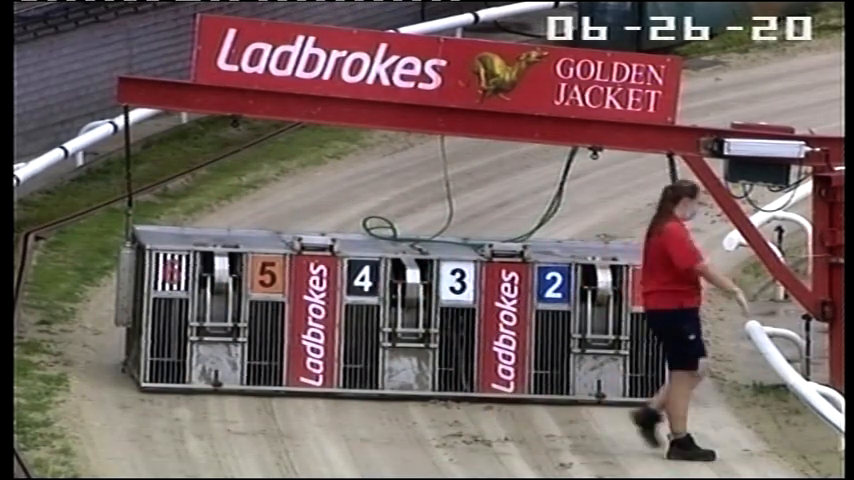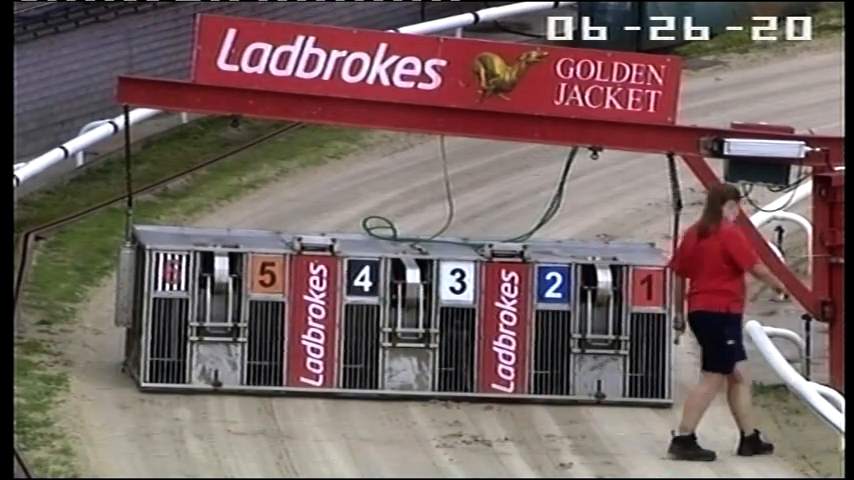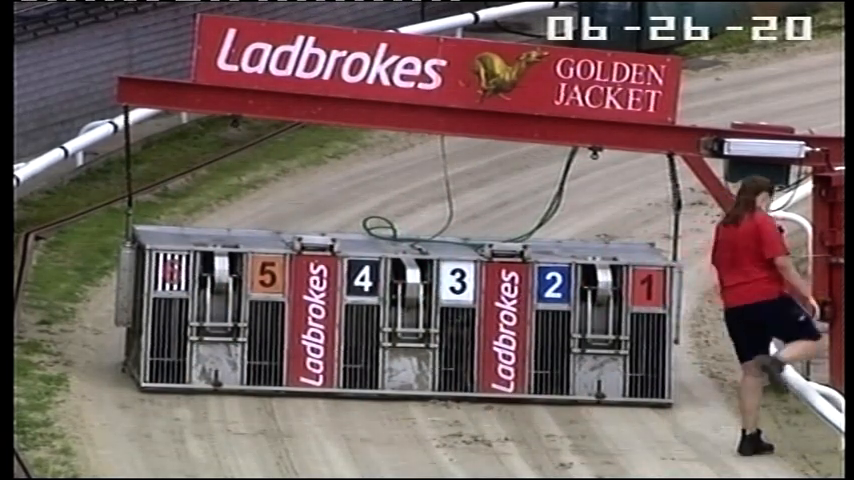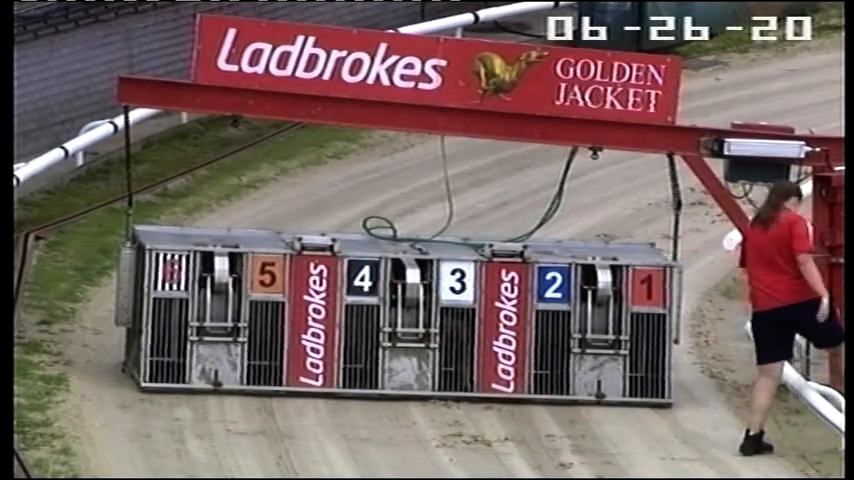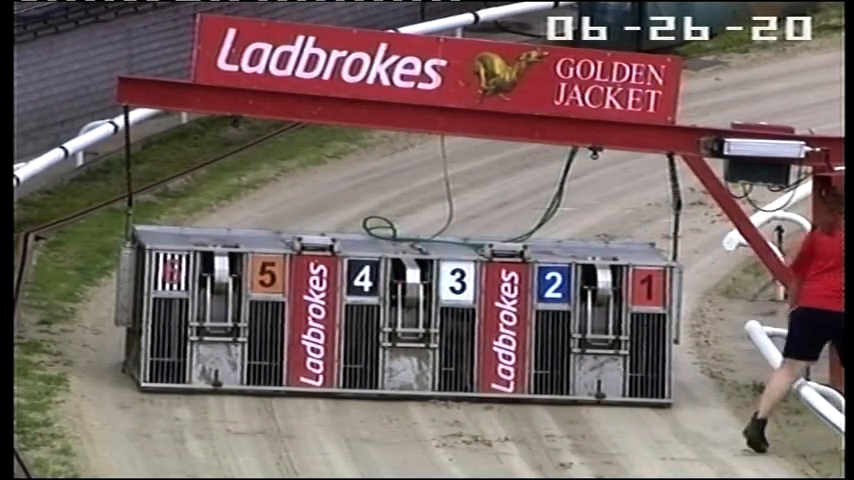
dt=0.3s
person 1, frame 1
left shoulder: (661, 228)
right shoulder: (673, 231)
right elbow: (699, 267)
right wrist: (734, 290)
left hip: (665, 310)
right hip: (674, 310)
left knee: (695, 369)
right knee: (684, 375)
left ankle: (650, 412)
right ankle: (680, 442)
person 1, frame 2
left shoulder: (692, 233)
right shoulder: (732, 232)
left elbow: (679, 275)
right elbow: (758, 269)
left wrist: (679, 312)
right wrist: (779, 285)
left hip: (700, 312)
right hip: (721, 313)
left knee: (738, 374)
right knee: (713, 378)
left ankle: (750, 438)
right ankle: (682, 439)
person 1, frame 3
left shoulder: (724, 225)
right shoulder: (763, 222)
right elbow: (782, 263)
right wrist: (808, 296)
left hip: (735, 306)
right hip: (766, 300)
left knee: (752, 371)
right knee: (811, 340)
left ankle: (749, 438)
right ankle: (775, 361)
person 1, frame 4
left shoulder: (753, 228)
right shoulder: (795, 221)
left elbow: (749, 266)
right elbow: (804, 259)
right wrist: (823, 293)
left hip: (767, 309)
right hip: (803, 302)
left knee: (768, 374)
right knee: (838, 346)
left ankle: (752, 437)
person 1, frame 5
left shoulder: (818, 232)
left elbow: (799, 272)
left wrist: (794, 305)
left hip: (810, 309)
right hip: (839, 311)
left knee: (789, 369)
left ankle: (758, 423)
